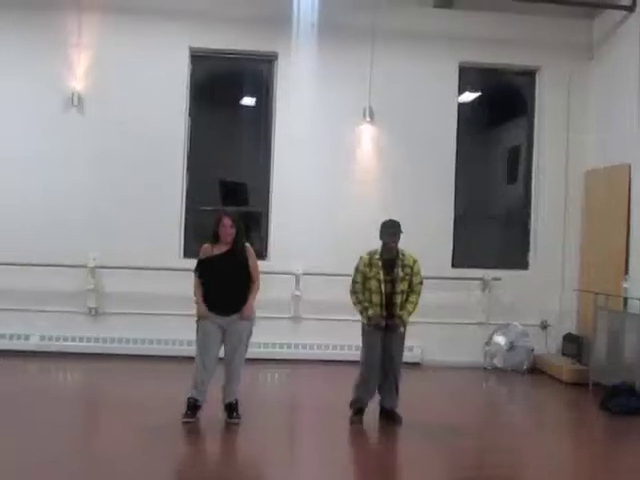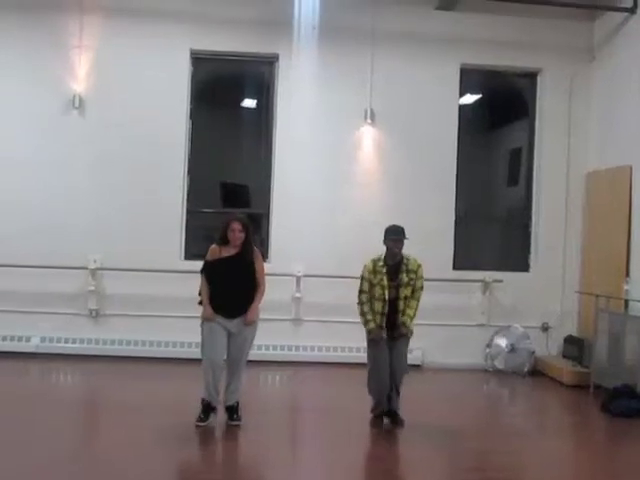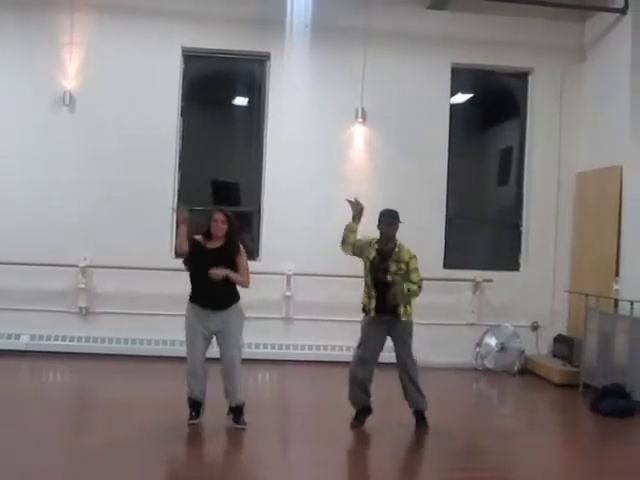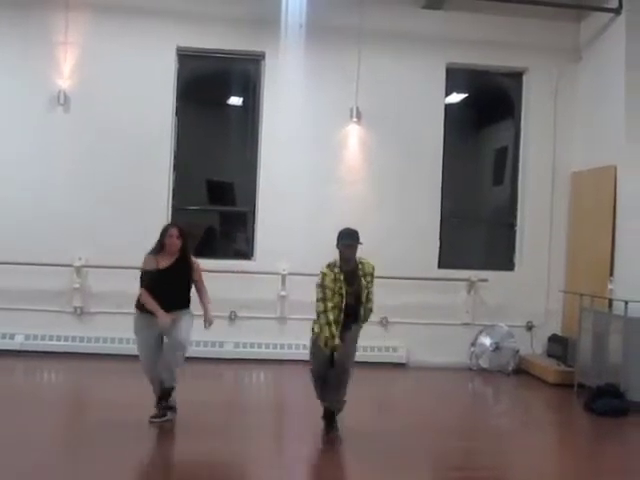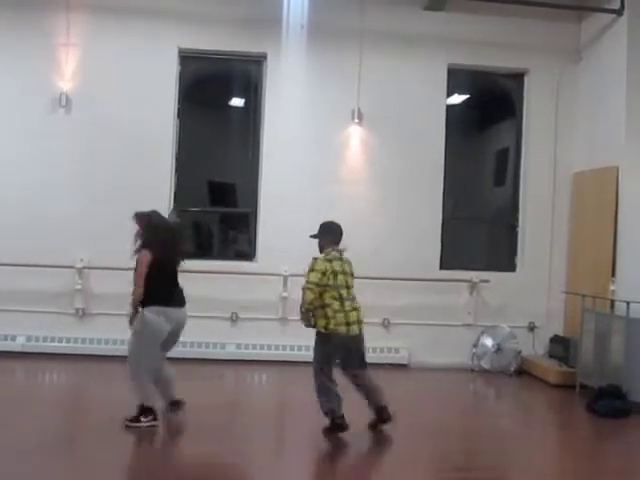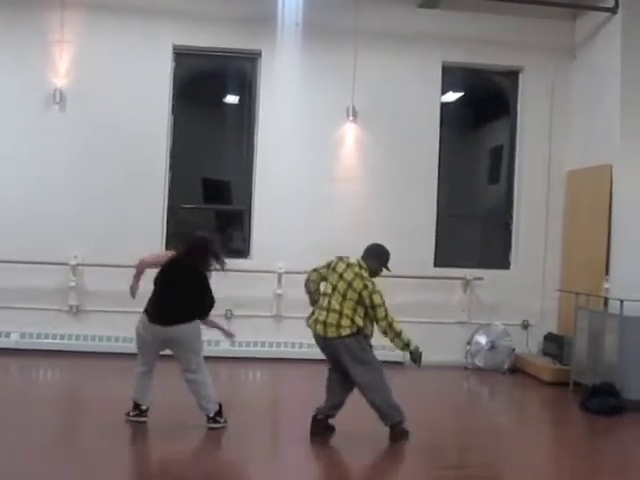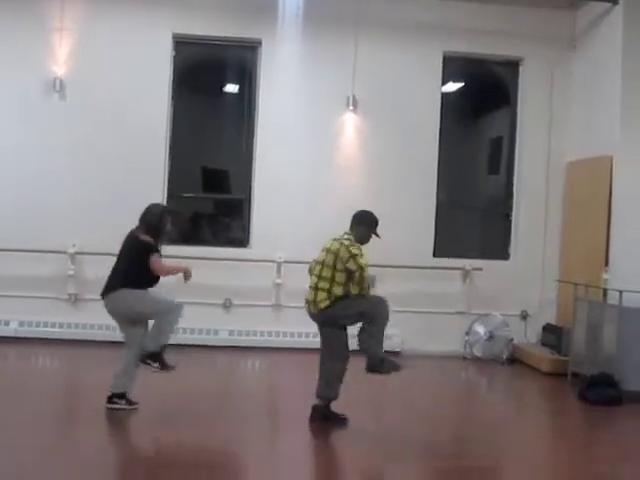
dt=0.7s
person 1, frame 1
left shoulder: (410, 262)
right shoulder: (366, 260)
left elbow: (415, 291)
right elbow: (356, 291)
left wrist: (403, 316)
right wrist: (369, 314)
left hip: (396, 321)
right hip: (373, 321)
left knee: (393, 364)
right knee: (370, 363)
left ankle: (388, 408)
right ankle: (358, 407)
person 1, frame 2
left shoulder: (414, 267)
right shoulder: (371, 267)
left elbow: (415, 297)
right elbow: (363, 300)
left wrist: (406, 323)
right wrist: (371, 326)
left hip: (400, 327)
right hip: (378, 328)
left knee: (397, 369)
right knee: (378, 370)
left ankle: (392, 409)
right ankle: (379, 410)
person 1, frame 3
left shoulder: (405, 254)
right shoulder: (368, 246)
left elbow: (416, 285)
right elbow: (346, 246)
left wrist: (402, 294)
right wrist: (355, 218)
left hip: (400, 316)
right hip: (373, 315)
left knee: (406, 361)
right knee: (362, 361)
left ankle: (419, 410)
right ankle: (362, 406)
person 1, frame 4
left shoulder: (367, 269)
right shoulder: (327, 274)
right elbow: (323, 312)
left wrist: (366, 314)
right wrist: (334, 343)
left hip: (351, 325)
right hip: (327, 329)
left knee: (342, 365)
right knee: (319, 369)
left ankle: (331, 411)
right ankle: (329, 404)
person 1, frame 5
left shoulder: (319, 262)
right shoulder: (344, 261)
left elbow: (310, 293)
left wrist: (306, 316)
left hip: (331, 328)
right hip: (353, 326)
left knee: (322, 372)
right knee: (356, 369)
left ankle: (336, 418)
right ankle: (380, 409)
person 1, frame 6
left shoulder: (337, 263)
right shoulder: (368, 287)
left elbow: (311, 279)
right elbow: (385, 323)
left wrist: (318, 305)
right wrist: (410, 347)
left hip: (320, 330)
right hip: (344, 334)
left knee: (341, 373)
right knee: (371, 376)
left ankle: (322, 417)
right ankle: (396, 424)
person 1, frame 7
left shoulder: (338, 243)
right shoulder: (349, 247)
left elbow: (318, 271)
right elbow: (363, 277)
right wrist: (367, 282)
left hip: (323, 307)
right hip: (329, 306)
left knee: (334, 354)
right knee: (378, 306)
left ankle: (322, 408)
right ankle: (375, 359)
person 2, frame 1
left shoulder: (245, 250)
right shoulder: (207, 250)
left elbow: (255, 281)
right elbow: (198, 279)
left wrist: (249, 304)
right wrist: (200, 303)
left hip: (239, 315)
right hip: (211, 314)
left knee: (235, 360)
right knee: (204, 357)
left ankle: (231, 403)
right ankle: (195, 401)
person 2, frame 2
left shoulder: (253, 254)
right shoulder: (215, 251)
left elbow: (260, 285)
right elbow: (205, 280)
left wrist: (254, 309)
right wrist: (206, 305)
left hip: (243, 317)
right hip: (216, 316)
left knee: (237, 363)
right knee: (212, 360)
left ankle: (232, 405)
right ankle: (209, 404)
person 2, frame 3
left shoulder: (236, 249)
right shoulder: (198, 244)
left elbow: (246, 281)
right elbow: (180, 251)
left wrist: (227, 273)
right wrist: (182, 226)
left hip: (228, 312)
right hip: (198, 311)
left knee: (231, 358)
right knee: (195, 359)
left ankle: (235, 407)
right ankle: (196, 403)
person 2, frame 4
left shoulder: (189, 263)
right shoulder: (151, 261)
left elbow: (200, 287)
right elbow: (143, 292)
left wrist: (207, 311)
right wrist: (160, 314)
left hip: (179, 314)
right hip: (147, 317)
left knee: (178, 341)
right knee: (150, 364)
left ankle: (168, 385)
right ankle: (166, 406)
person 2, frame 5
left shoulder: (147, 253)
right shoulder: (169, 247)
left elbow: (139, 290)
left wrist: (134, 311)
left hip: (156, 313)
right hip: (177, 310)
left knee: (138, 361)
right knee: (153, 359)
left ankle: (148, 412)
right ankle: (171, 400)
person 2, frame 6
left shoulder: (173, 260)
right shoulder: (202, 282)
left elbow: (142, 263)
right elbow: (202, 316)
left wrist: (135, 282)
right wrist: (222, 328)
left hip: (152, 325)
right hip: (184, 329)
left knee: (144, 366)
right knee: (195, 371)
left ankle: (139, 408)
right ankle: (213, 414)
person 2, frame 7
left shoulder: (136, 237)
right shoulder: (146, 243)
right elbow: (160, 269)
right wrist: (183, 268)
left hip: (114, 298)
right hip: (128, 295)
left knee: (136, 345)
right knee: (172, 310)
left ankle: (117, 395)
right ankle: (152, 352)
